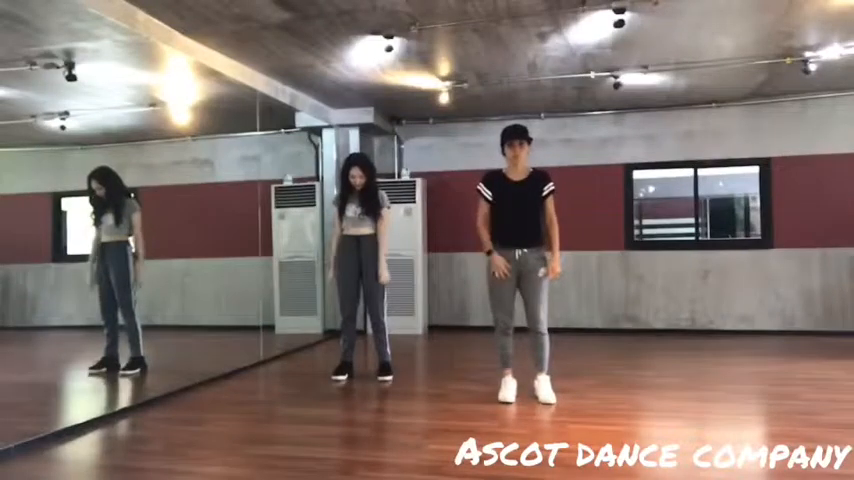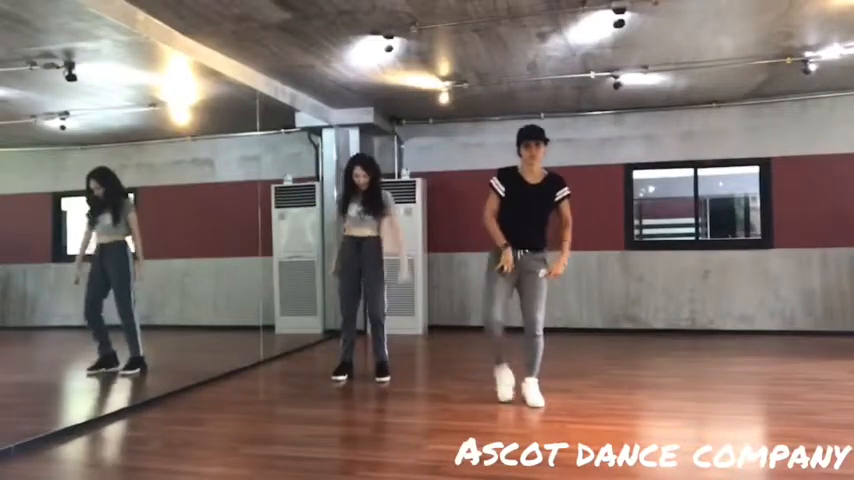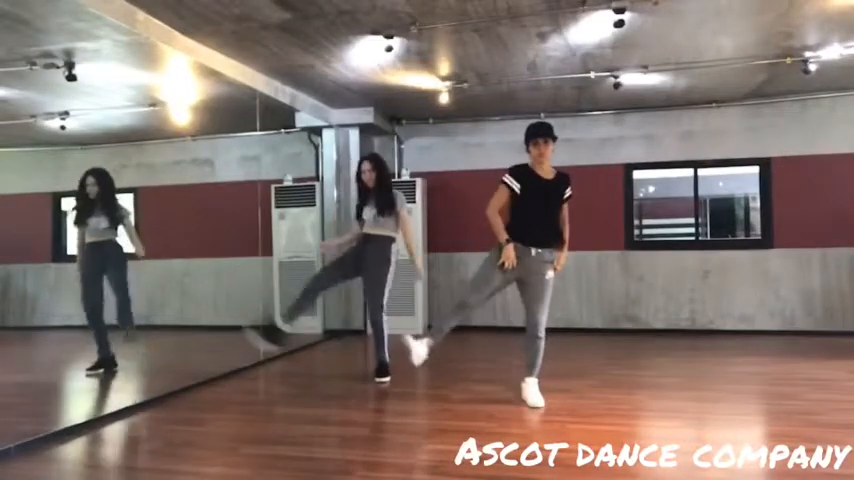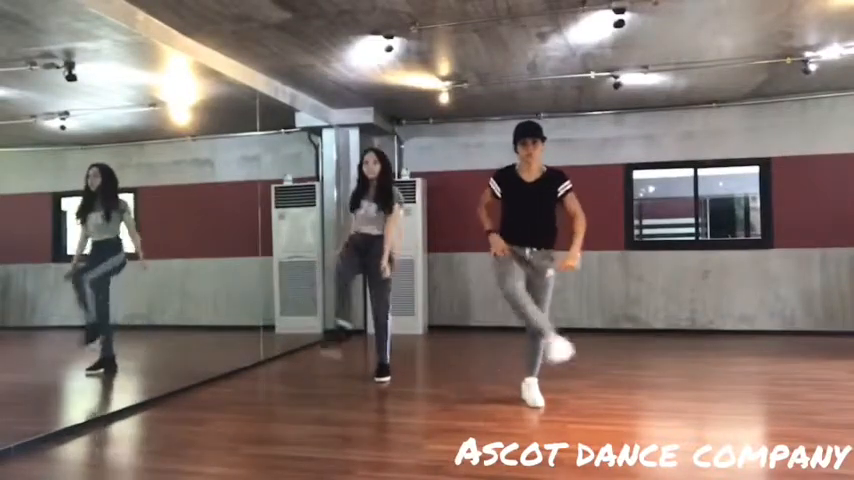
dt=0.3s
person 1, frame 1
left shoulder: (542, 180)
right shoulder: (491, 180)
left elbow: (551, 219)
right elbow: (482, 222)
left wrist: (556, 256)
right wrist: (491, 253)
left hip: (534, 256)
right hip: (502, 256)
left knee: (538, 320)
right knee: (503, 322)
left ankle: (543, 377)
right ankle: (507, 378)
person 1, frame 2
left shoulder: (556, 183)
right shoulder: (504, 177)
left elbow: (566, 222)
right elbow: (489, 215)
left wrist: (563, 257)
right wrist: (504, 247)
left hip: (535, 259)
right hip: (504, 255)
left knee: (535, 323)
right knee: (493, 317)
left ankle: (531, 382)
right ankle: (502, 368)
person 1, frame 3
left shoulder: (564, 181)
right shoulder: (517, 175)
right elbow: (492, 210)
left wrist: (563, 250)
right wrist: (506, 243)
left hip: (544, 258)
right hip: (512, 252)
left knee: (537, 325)
right knee: (471, 299)
left ankle: (530, 382)
right ankle: (429, 341)
person 1, frame 4
left shoulder: (556, 179)
right shoulder: (503, 177)
left elbow: (578, 216)
right elbow: (482, 206)
left wrist: (575, 250)
right wrist: (492, 234)
left hip: (542, 256)
right hip: (510, 250)
left knee: (537, 322)
right knee: (512, 290)
left ankle: (530, 382)
right ankle: (553, 339)
person 2, frame 1
left shoulder: (379, 197)
right shoulder: (342, 198)
left elbow: (383, 232)
right elbow: (337, 231)
left wrist: (383, 264)
right wrist: (332, 263)
left hip: (370, 249)
right hip: (347, 251)
left knee: (375, 309)
right knee: (347, 310)
left ankle: (385, 362)
right ankle: (346, 361)
person 2, frame 2
left shoulder: (383, 197)
right shoulder: (347, 197)
left elbow: (395, 231)
left wrist: (404, 262)
right wrist: (337, 259)
left hip: (371, 250)
right hip: (348, 250)
left knee: (375, 309)
right knee: (348, 309)
left ankle: (382, 362)
right ankle: (346, 361)
person 2, frame 3
left shoulder: (395, 198)
right shoulder: (365, 197)
left elbow: (406, 231)
left wrist: (416, 261)
right wrist: (338, 242)
left hip: (381, 251)
right hip: (361, 248)
left knee: (375, 309)
right knee: (318, 282)
left ankle: (383, 364)
right ankle: (279, 330)
person 2, frame 4
left shoulder: (391, 194)
right shoulder: (358, 193)
left elbow: (391, 227)
left wrist: (385, 258)
right wrist: (343, 249)
left hip: (378, 248)
right hip: (356, 243)
left knee: (380, 308)
right knee: (343, 270)
left ankle: (383, 363)
right ankle: (342, 327)
person 3, frame 1
left shoulder: (129, 205)
right shoulder: (101, 208)
left elbow: (138, 236)
right elbow: (97, 237)
left wrist: (139, 265)
right wrist: (91, 265)
left hip: (120, 254)
right hip: (103, 256)
left knee: (126, 307)
right knee: (107, 310)
left ankle: (137, 358)
right ankle: (110, 357)
person 3, frame 2
left shoulder: (125, 205)
right shoulder: (95, 209)
left elbow: (135, 235)
right elbow: (86, 238)
left wrist: (139, 261)
right wrist: (78, 265)
left hip: (119, 254)
right hip: (100, 257)
left knee: (124, 307)
right knee: (90, 310)
left ankle: (137, 358)
right ankle: (107, 355)
person 3, frame 3
left shoulder: (116, 209)
right shoulder: (82, 210)
left elbow: (132, 234)
right elbow: (80, 239)
left wrist: (141, 253)
right wrist: (79, 266)
left hip: (111, 252)
right hip: (89, 256)
left knee: (121, 292)
right knee: (91, 307)
left ankle: (128, 325)
right ankle: (105, 357)
person 3, frame 4
left shoulder: (119, 204)
right shoulder: (87, 207)
left elbow: (133, 231)
right elbow: (83, 238)
left wrist: (140, 256)
right wrist: (74, 263)
left hip: (113, 251)
right hip: (96, 253)
left knee: (82, 278)
left ankle: (93, 326)
right ankle: (107, 357)
